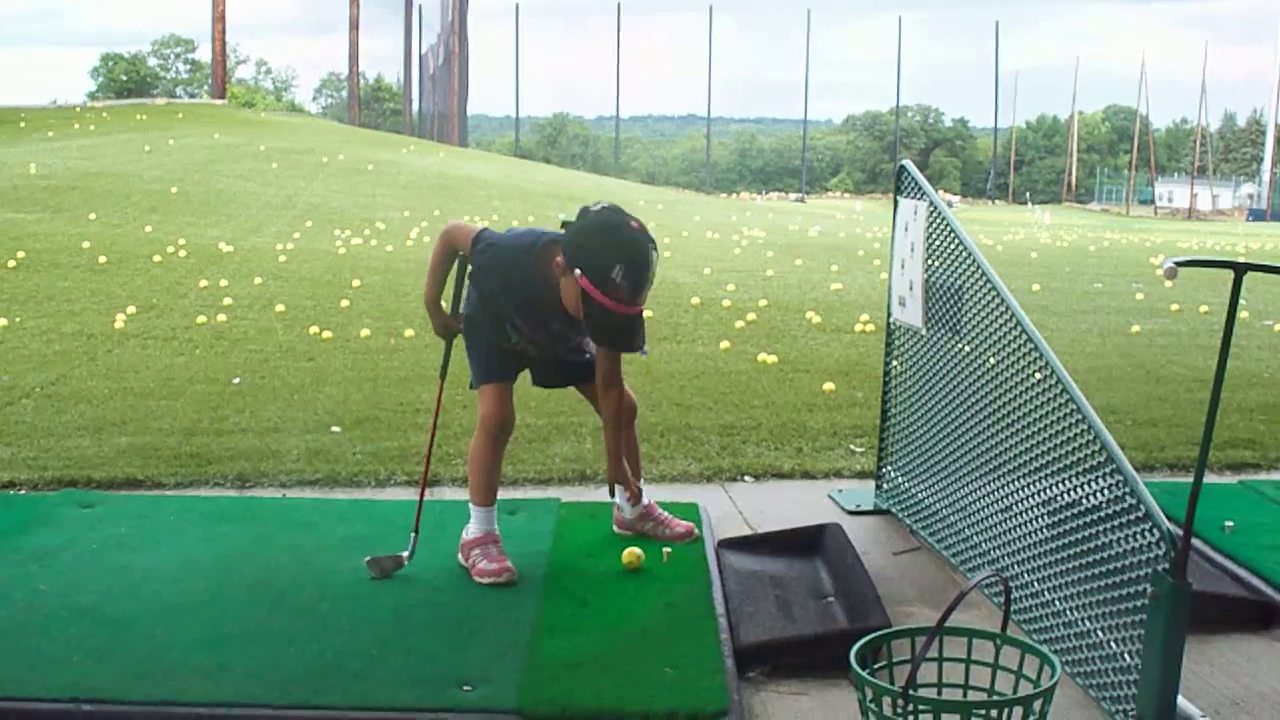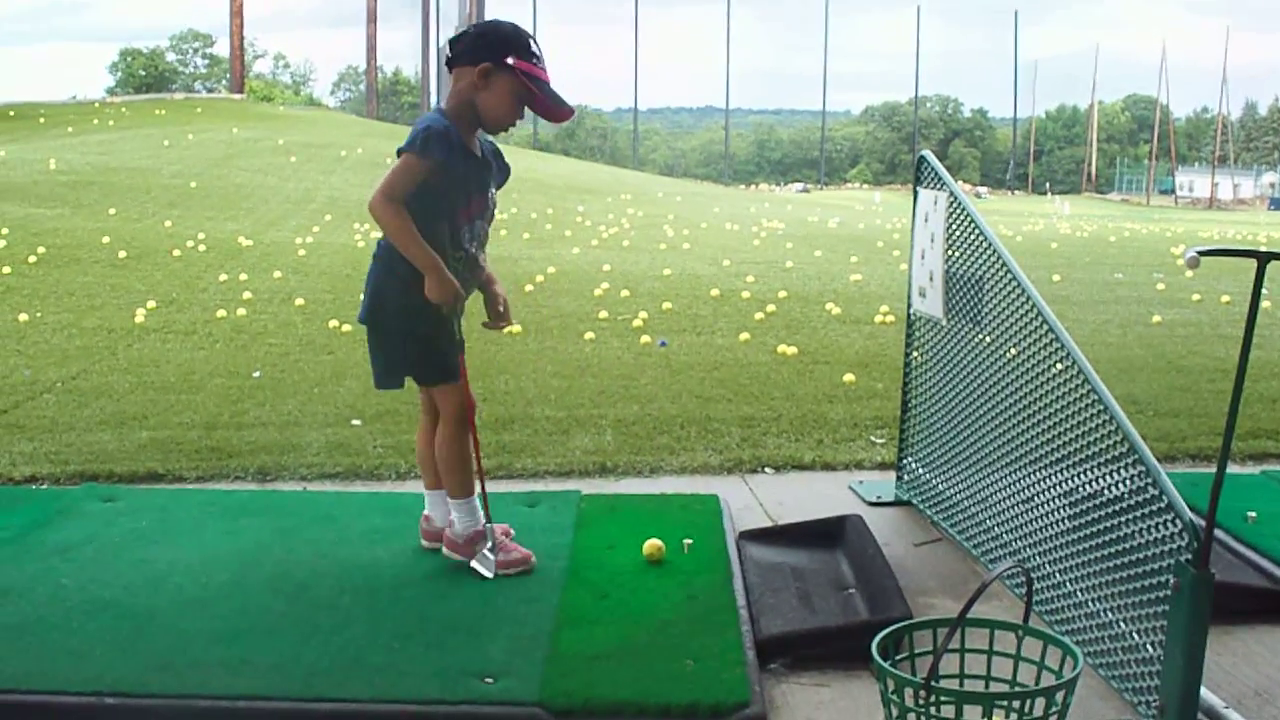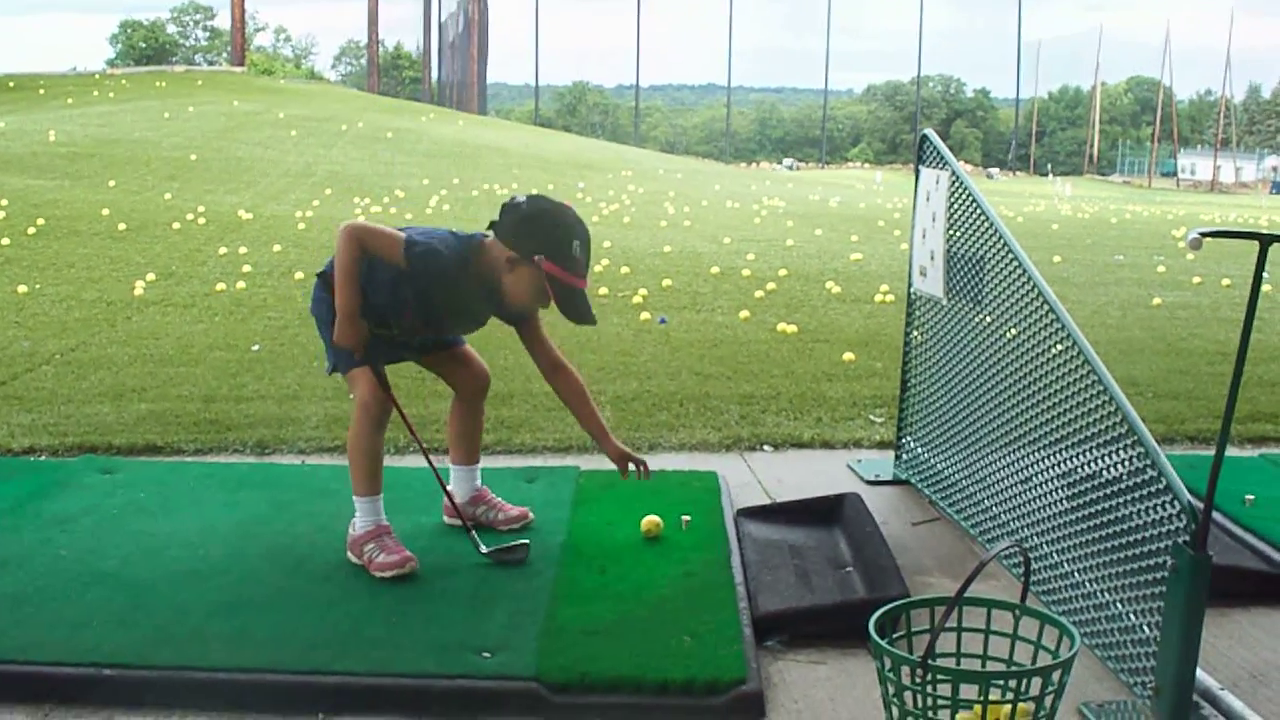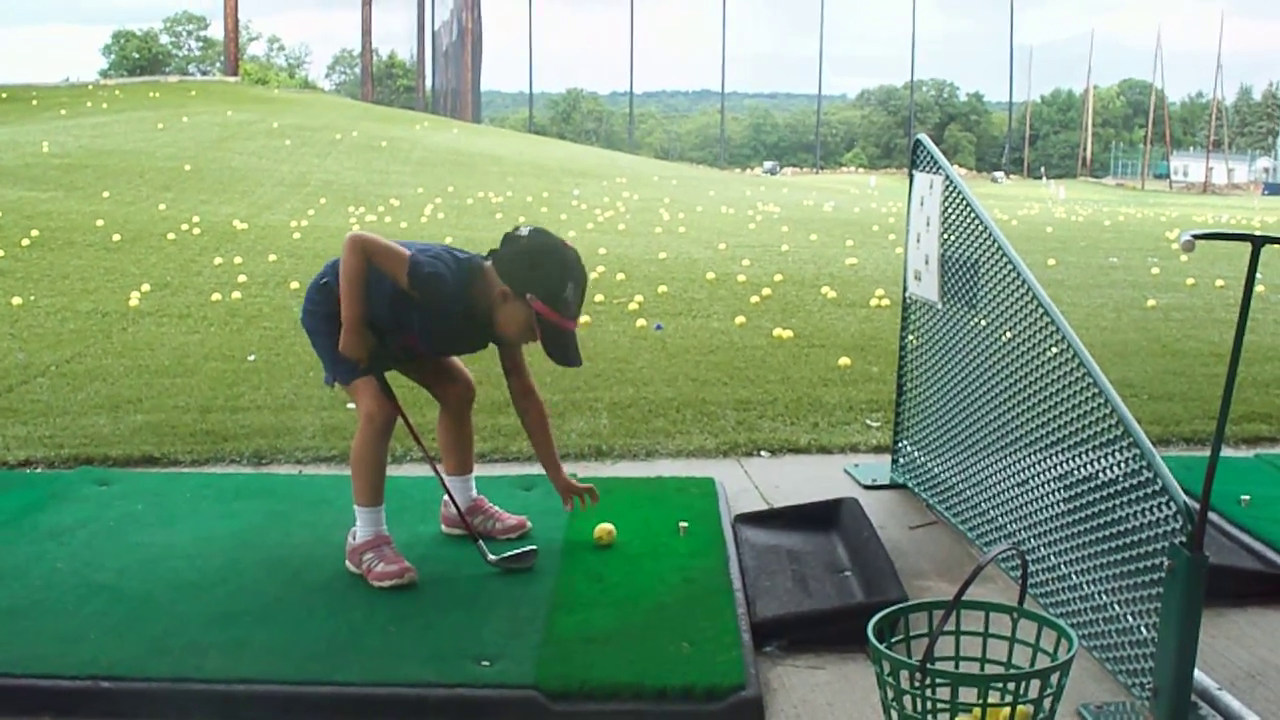
dt=1s
person 1, frame 1
left shoulder: (606, 295)
right shoulder: (508, 256)
left elbow: (609, 382)
right elbow: (451, 232)
left wrist: (616, 463)
right wrist: (433, 304)
left hip: (559, 335)
right hip: (494, 328)
left knee: (622, 405)
right knee: (496, 416)
left ankle: (633, 507)
right ankle: (478, 534)
person 1, frame 2
left shoulder: (483, 154)
right shoulder: (437, 135)
right elbow: (383, 202)
left wrist: (490, 286)
right wrist: (433, 272)
left hip: (438, 301)
right hip: (405, 297)
left knee: (439, 407)
right knee: (456, 403)
left ankle: (440, 517)
right ankle: (468, 527)
person 1, frame 3
left shoulder: (508, 293)
right shoulder: (439, 257)
left elbow: (554, 367)
right elbow: (351, 231)
left wrist: (606, 441)
right wrist: (348, 317)
left hip: (406, 313)
right hip: (348, 299)
left knee: (474, 377)
right knee: (372, 396)
left ankle: (465, 493)
right ankle: (366, 529)
person 1, frame 4
left shoulder: (497, 313)
right shoulder: (441, 281)
left elbow: (524, 393)
right elbow: (355, 243)
left wrist: (558, 476)
right wrist: (352, 328)
left hip: (391, 317)
right hip: (336, 308)
left knee: (458, 389)
right knee: (378, 408)
left ankle: (463, 504)
right ankle: (366, 538)
